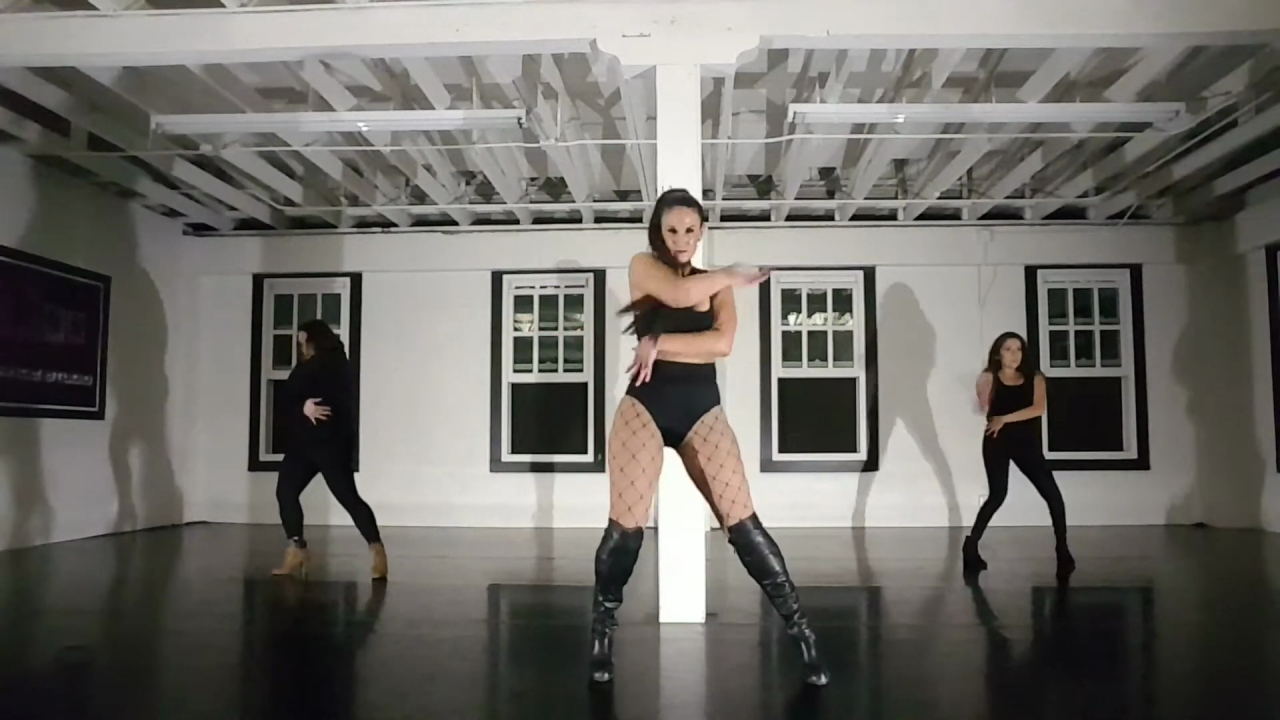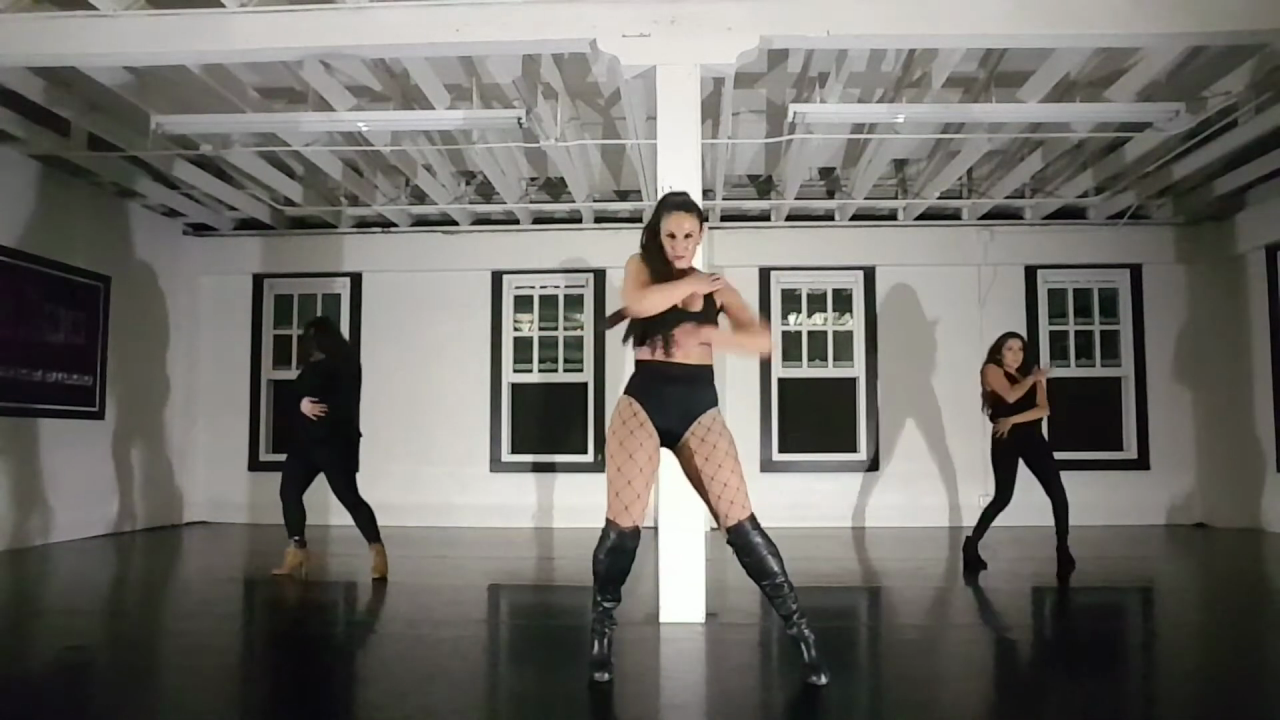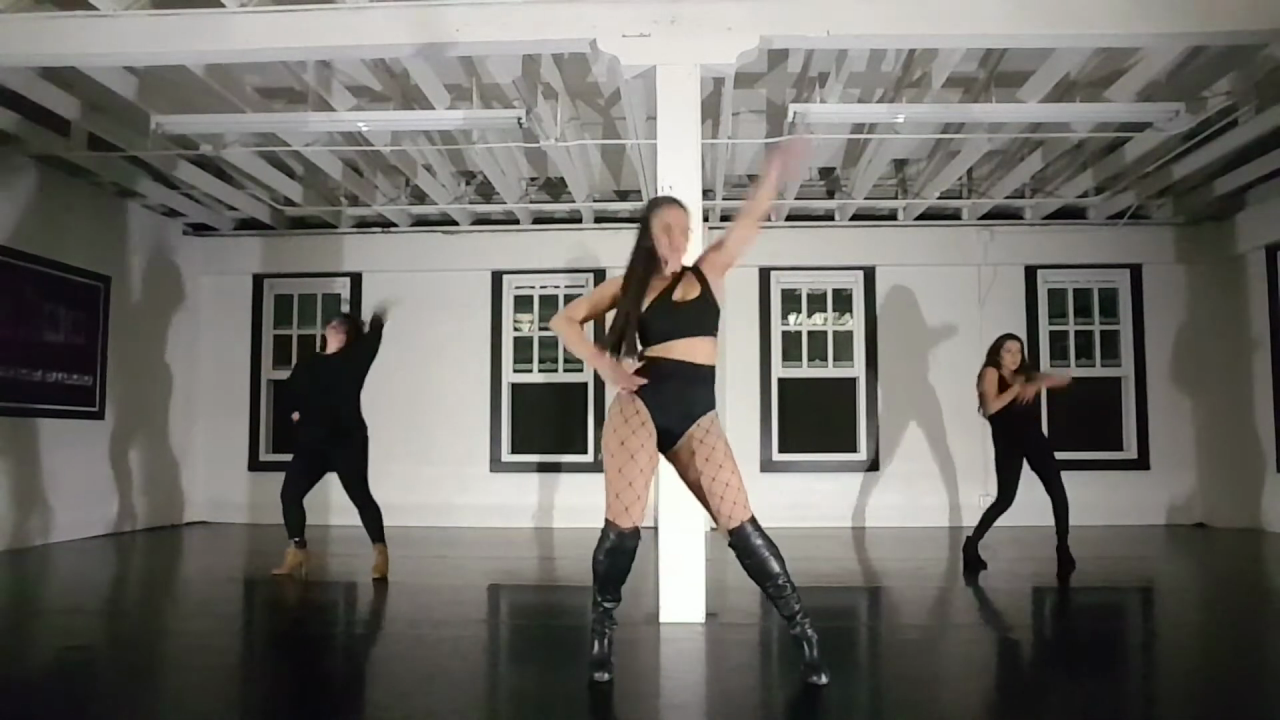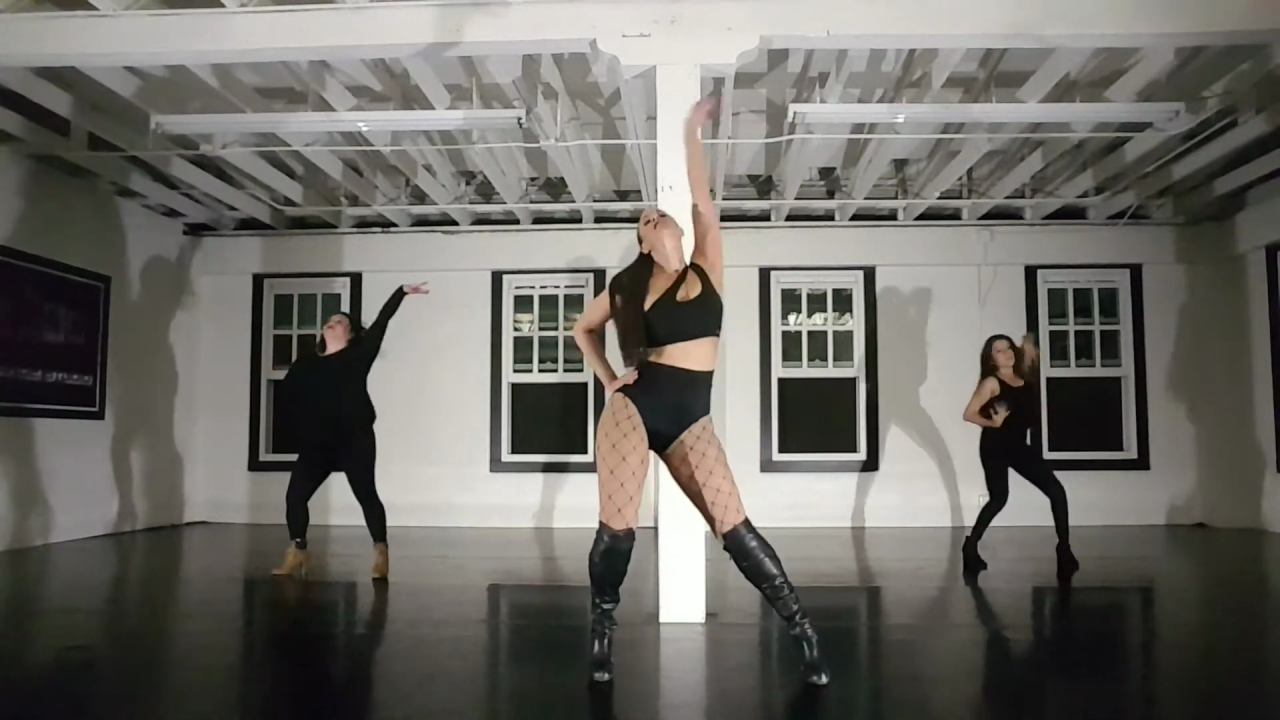
dt=0.2s
person 1, frame 1
left shoulder: (716, 284)
right shoulder: (644, 265)
left elbow: (724, 340)
right elbow: (680, 293)
left wrist: (663, 342)
right wrist: (729, 276)
left hip: (702, 406)
right hip: (645, 402)
left knee: (742, 521)
right knee: (627, 522)
left ankle: (801, 629)
right ankle: (602, 627)
person 1, frame 2
left shoulder: (715, 286)
right shoulder: (639, 267)
left elbow: (763, 341)
right elbow: (636, 302)
left wrist: (708, 334)
right wrist: (689, 291)
left hip: (700, 407)
right hip: (643, 402)
left knee: (741, 523)
right knee: (624, 523)
left ankle: (802, 631)
right ankle: (601, 631)
person 1, frame 3
left shoulder: (708, 269)
right shoulder: (631, 283)
left elbow: (749, 221)
right elbow: (566, 323)
left wrist: (775, 172)
right wrist: (610, 366)
left hip: (697, 414)
right hip: (641, 408)
left knee: (739, 524)
right knee: (623, 524)
left ankle: (801, 627)
right ankle: (602, 631)
person 1, frame 4
left shoulder: (707, 267)
right shoulder: (630, 285)
left elbow: (705, 203)
right elbow: (583, 328)
left wrist: (693, 136)
right wrist: (608, 379)
left hip: (691, 418)
right hip: (633, 407)
left knee: (733, 526)
right knee: (618, 525)
left ankle: (803, 628)
right ankle: (601, 631)
person 2, frame 1
left shoulder: (334, 364)
right shoulder: (309, 367)
right elbow: (290, 398)
right wrist: (303, 406)
left hip: (332, 441)
right hip: (303, 442)
left knee: (348, 496)
right knee: (286, 492)
left ankle: (378, 552)
right ankle: (297, 553)
person 2, frame 2
left shoulder: (343, 363)
right shoulder: (316, 367)
right elbow: (302, 390)
right wrist: (301, 402)
left hip: (336, 440)
right hip: (307, 440)
left knee: (348, 496)
right knee: (289, 491)
left ankle: (378, 552)
right ankle: (297, 553)
person 2, frame 3
left shoulder: (353, 359)
right shoulder: (308, 366)
left elbow: (370, 341)
right elbow: (290, 393)
left wrist: (378, 318)
right wrist: (295, 413)
left hip: (346, 440)
right hip: (311, 442)
left knee: (360, 496)
right knee: (290, 494)
left ankle: (380, 553)
right ankle: (297, 554)
person 2, frame 4
left shoulder: (358, 355)
right shoulder: (307, 364)
left elbow: (381, 323)
right elbow: (288, 392)
left wrist: (401, 292)
right wrist: (304, 418)
left hip: (354, 439)
right hip: (316, 442)
left knee: (366, 494)
right knee: (295, 494)
left ankle: (381, 555)
right ankle: (297, 554)
person 3, frame 1
left shoulder: (1034, 378)
right shoulder: (988, 378)
left elbow: (1039, 408)
right elbow: (984, 407)
left wrist: (1004, 419)
right wrist: (983, 402)
left hip: (1026, 442)
right hip: (996, 442)
left knee: (1052, 493)
right knee: (997, 496)
left ankle: (1062, 549)
right ankle: (971, 546)
person 3, frame 2
left shoulder: (1032, 377)
right shoulder: (991, 371)
left elbow: (1044, 409)
right elbow: (1011, 396)
left wrist: (1014, 419)
right wrist: (1031, 379)
left hip: (1033, 440)
right hip: (1005, 441)
left knee: (1057, 493)
right knee: (1002, 497)
left ankle: (1063, 549)
right ankle: (971, 545)
person 3, frame 3
left shoulder: (1026, 375)
right shoulder: (990, 373)
left elbow: (1063, 379)
right elbow: (991, 407)
left wrist: (1038, 384)
right wrist: (1015, 388)
left hip: (1035, 440)
right hip: (1008, 442)
left knee: (1057, 491)
right knee: (1005, 499)
left ankle: (1063, 549)
right ankle: (971, 546)
person 3, frame 4
left shoulder: (1022, 374)
right shoulder: (992, 383)
left elbow: (1028, 350)
right elbow: (968, 414)
left wrist: (1028, 346)
right wrist: (991, 422)
left hip: (1019, 446)
right hip: (995, 447)
left knee: (1056, 490)
right knee: (998, 499)
left ankle: (1064, 550)
right ankle: (970, 547)
